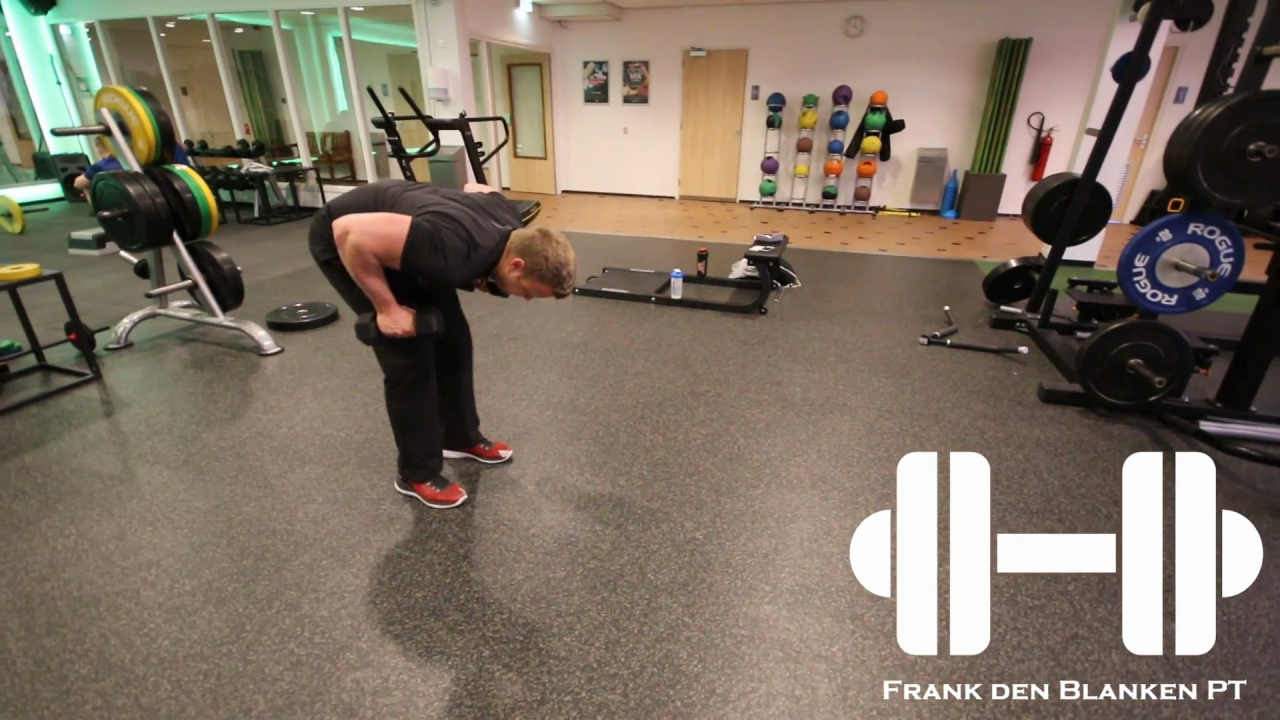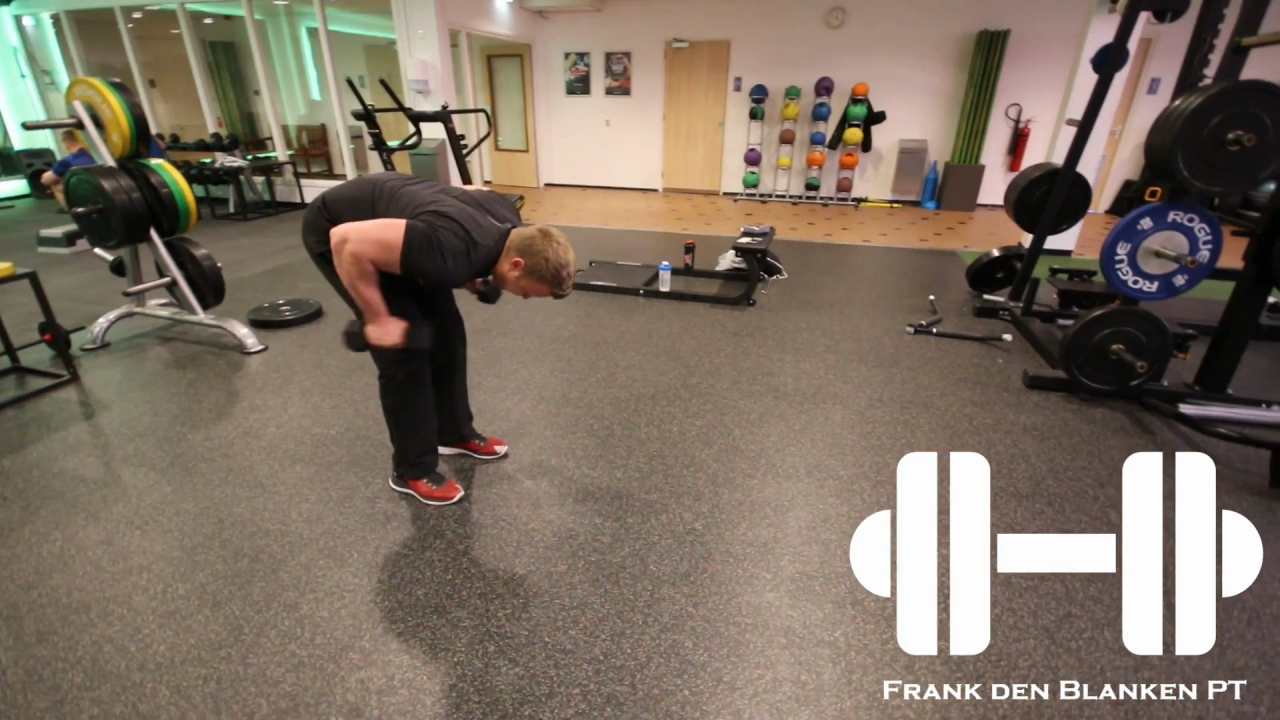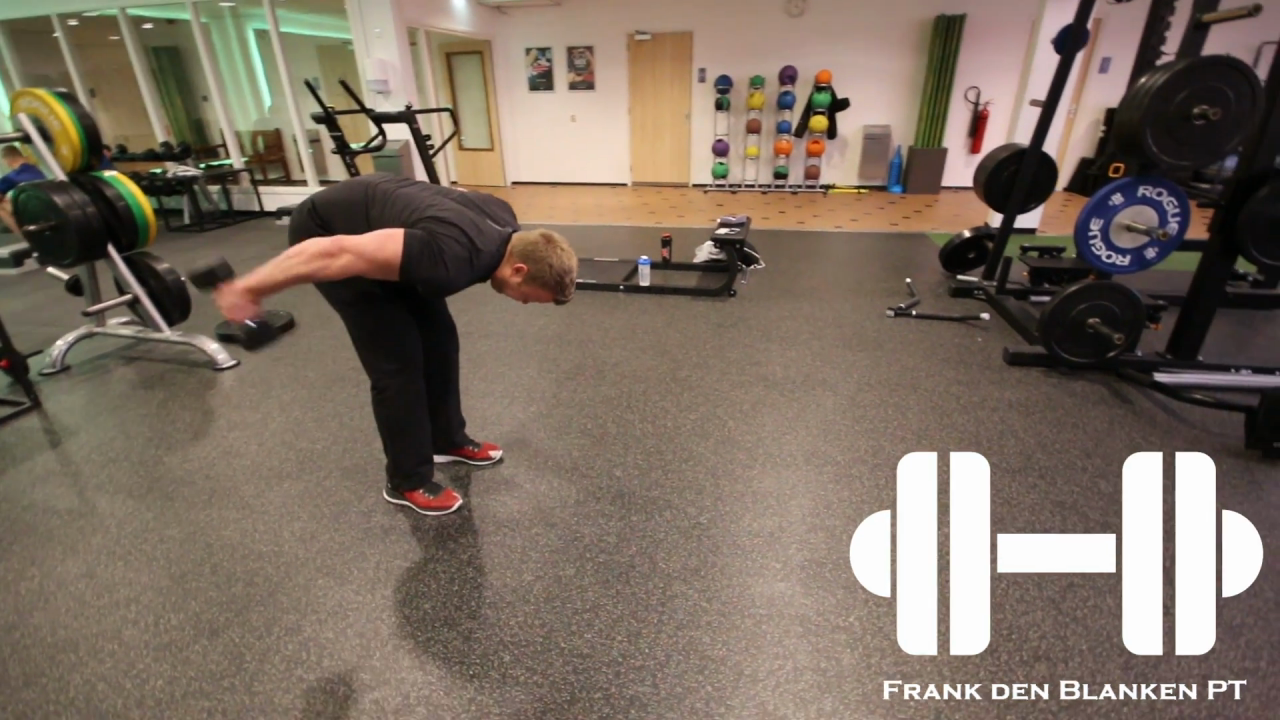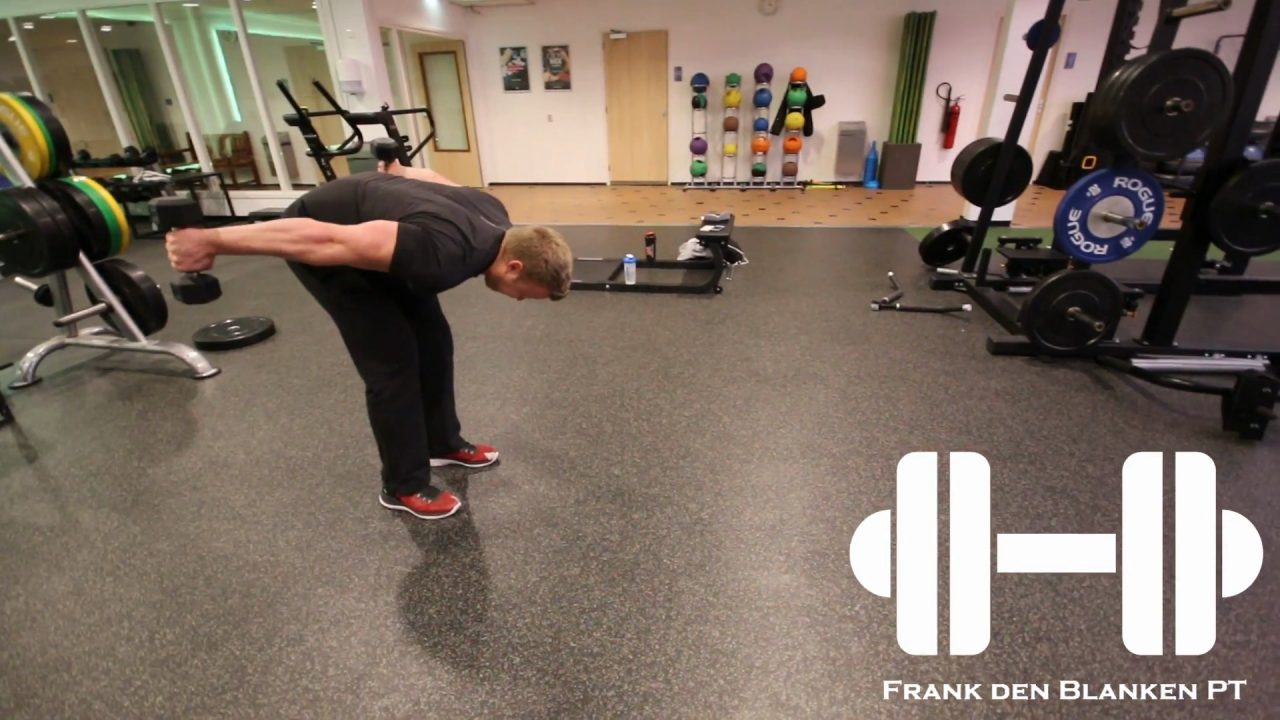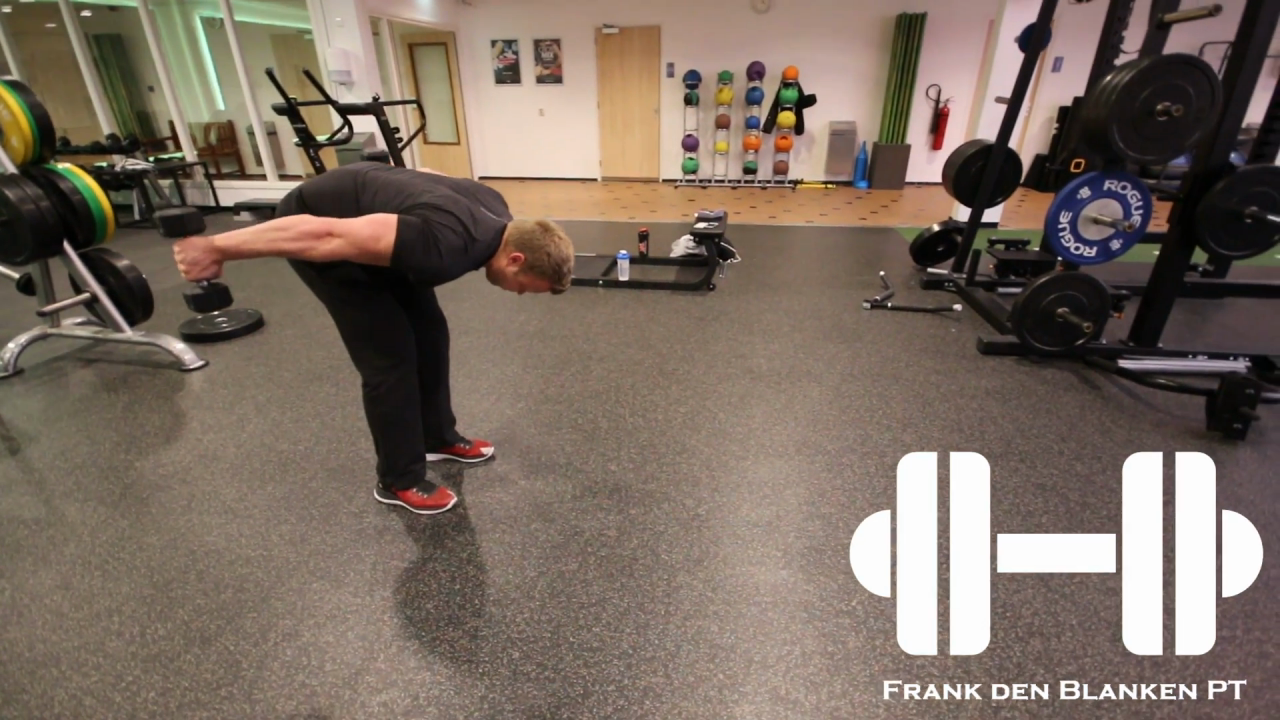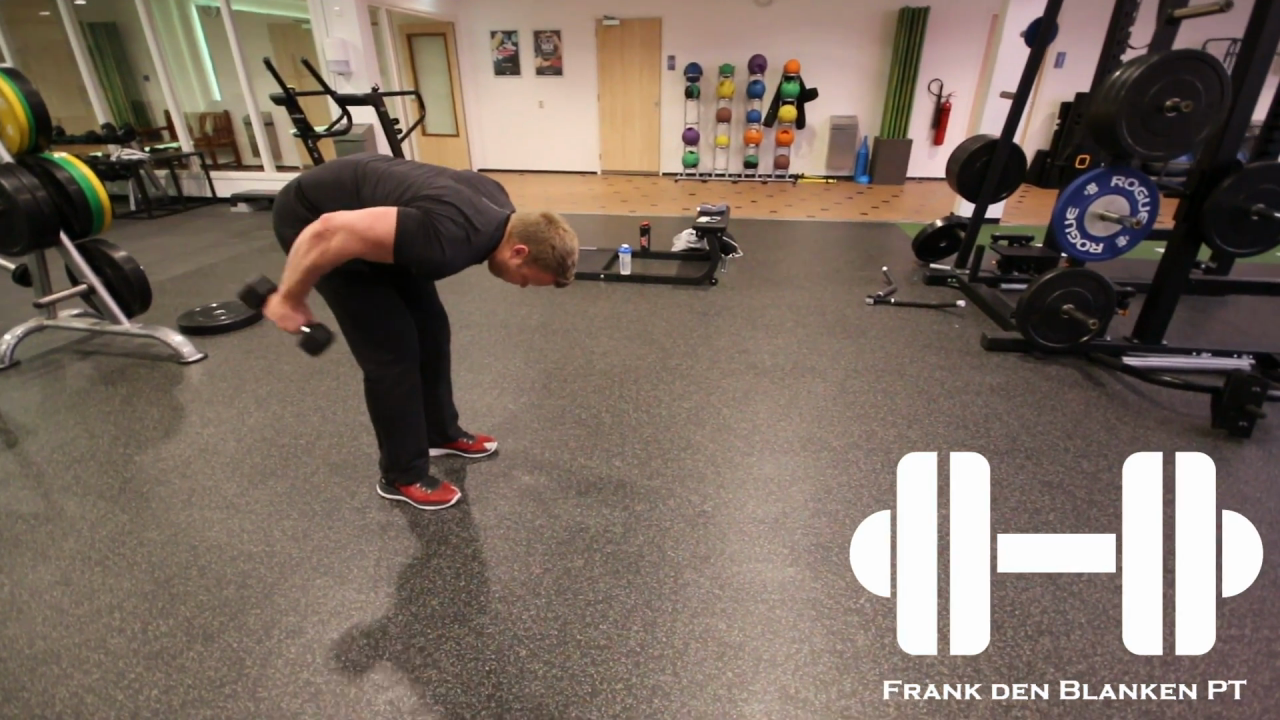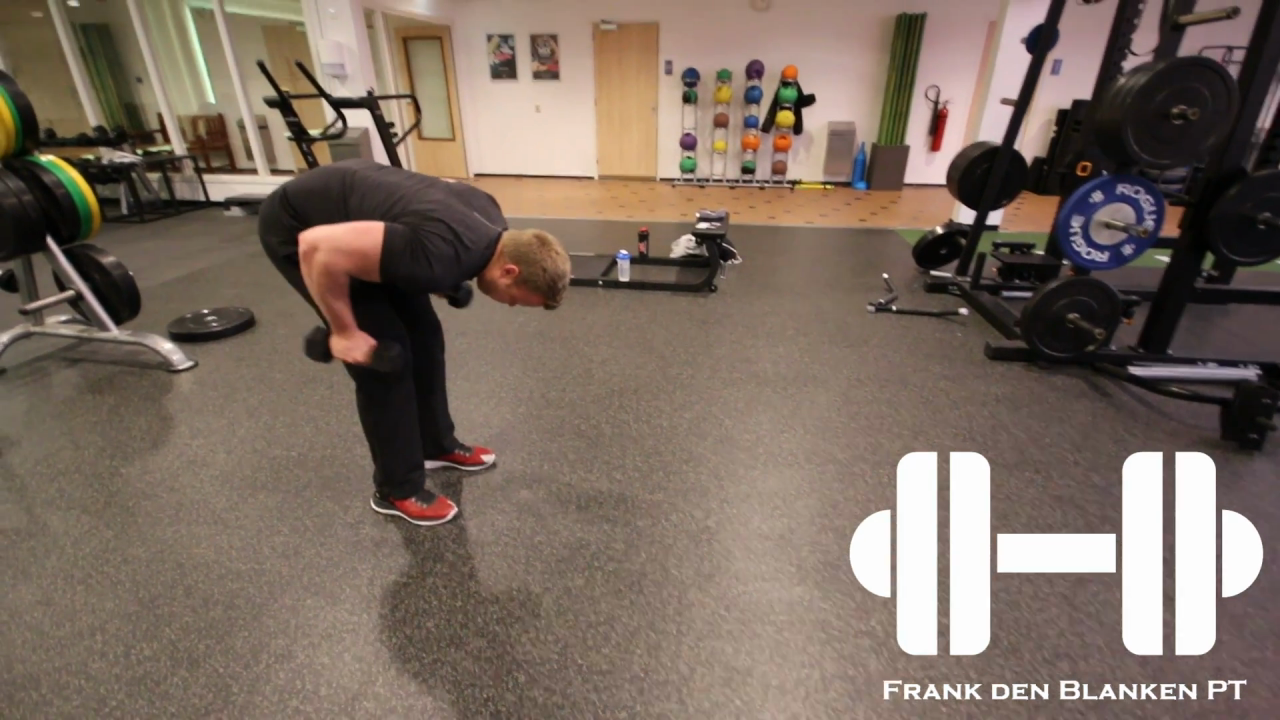
dt=0.4s
person 1, frame 1
left shoulder: (510, 226)
right shoulder: (450, 253)
left elbow: (476, 189)
right elbow: (350, 231)
right wrist: (388, 308)
left hip: (391, 214)
right hip: (341, 237)
left knee: (452, 337)
right knee: (410, 353)
left ankle: (462, 437)
right ankle: (418, 473)
person 1, frame 2
left shoulder: (508, 224)
right shoulder: (451, 254)
left elbow: (474, 191)
right elbow: (347, 241)
right wrist: (378, 320)
left hip: (383, 206)
right hip: (334, 227)
left knee: (446, 331)
right knee: (405, 348)
left ankle: (455, 433)
right ankle: (413, 470)
person 1, frame 3
left shoulder: (505, 224)
right shoulder: (450, 261)
left elbow: (457, 194)
right elbow: (337, 252)
right wrist: (247, 290)
left hip: (371, 213)
right hip: (326, 229)
left knee: (438, 337)
right knee: (397, 358)
left ankle: (447, 440)
right ankle: (409, 482)
person 1, frame 4
left shoulder: (493, 219)
right shoulder: (442, 257)
left elbow: (426, 176)
right elbow: (324, 240)
left wrist: (396, 169)
right wrist: (212, 242)
left hip: (363, 208)
right hip: (322, 232)
left knee: (433, 339)
right knee: (393, 360)
left ankle: (443, 443)
right ankle: (405, 486)
person 1, frame 5
left shoulder: (495, 213)
right shoulder: (445, 248)
left elbow: (434, 175)
right elbow: (325, 235)
left wrist: (392, 178)
right wrist: (216, 249)
left hip: (360, 200)
right hip: (317, 218)
left knee: (429, 333)
right knee: (391, 354)
left ankle: (437, 438)
right ankle: (400, 481)
person 1, frame 6
left shoulder: (499, 209)
right shoulder: (448, 241)
right elbow: (332, 231)
right wrist: (290, 300)
left hip: (361, 197)
right hip: (309, 215)
left knee: (430, 327)
right knee: (393, 347)
left ankle: (441, 434)
right ankle: (402, 477)
person 1, frame 7
left shoulder: (488, 223)
right shoulder: (439, 258)
left elbow: (445, 184)
right elbow: (317, 246)
right wrist: (345, 331)
left hip: (345, 205)
right hip: (296, 225)
left knee: (423, 335)
left ankle: (436, 445)
right ankle: (398, 490)
